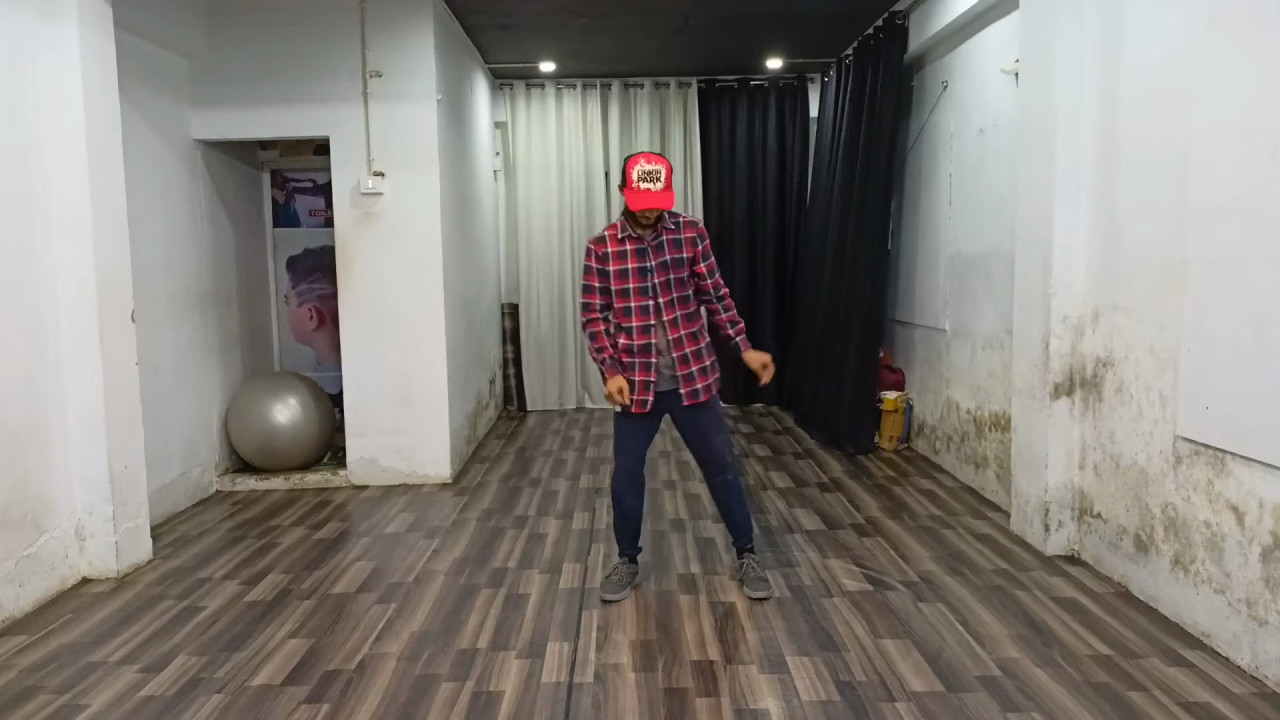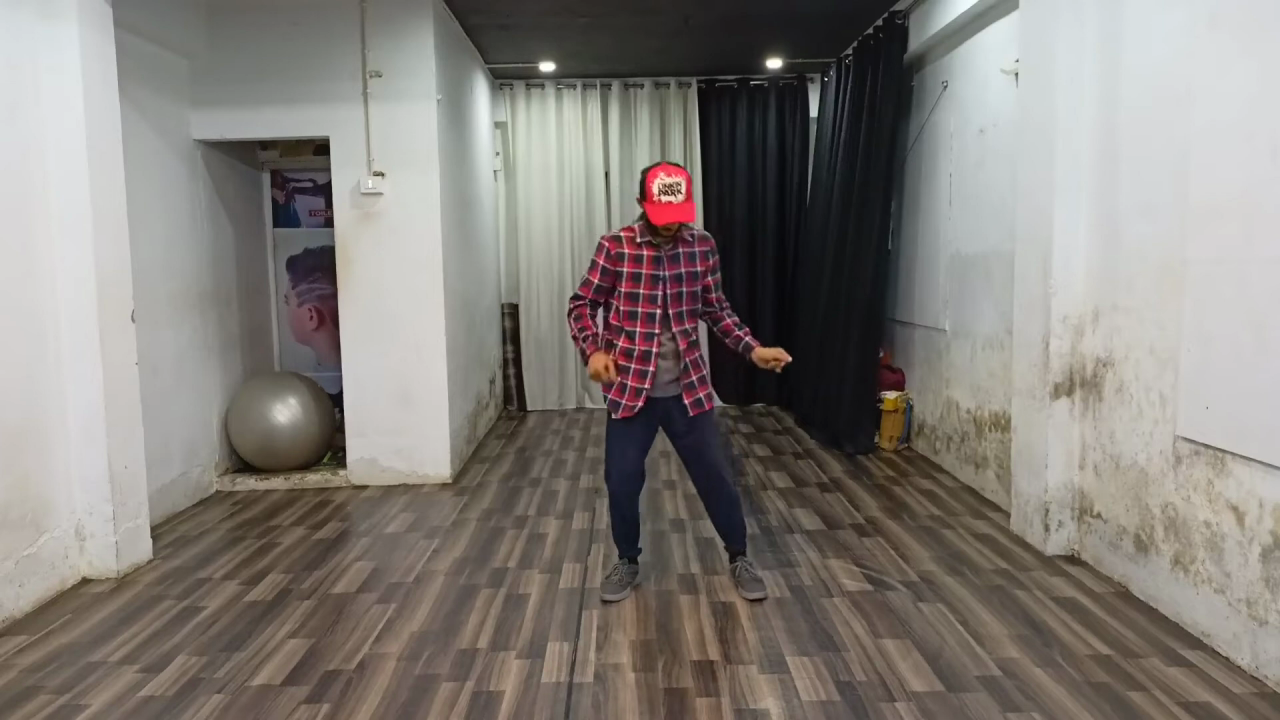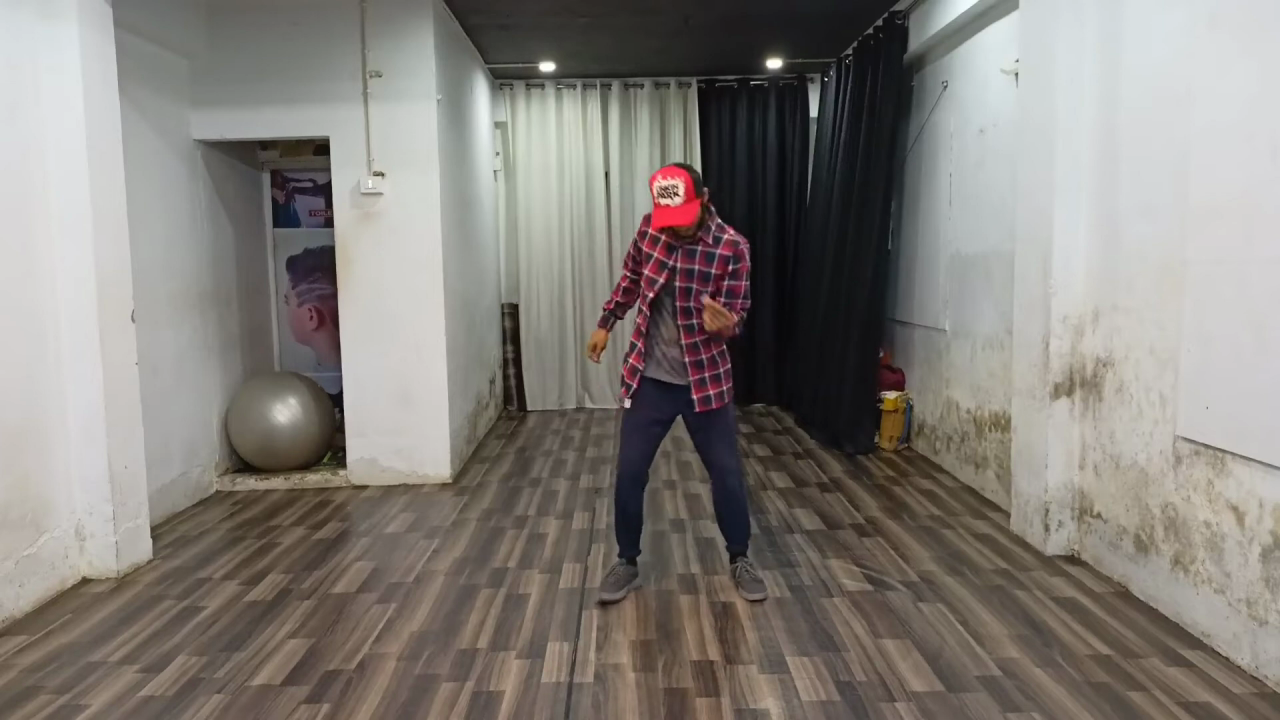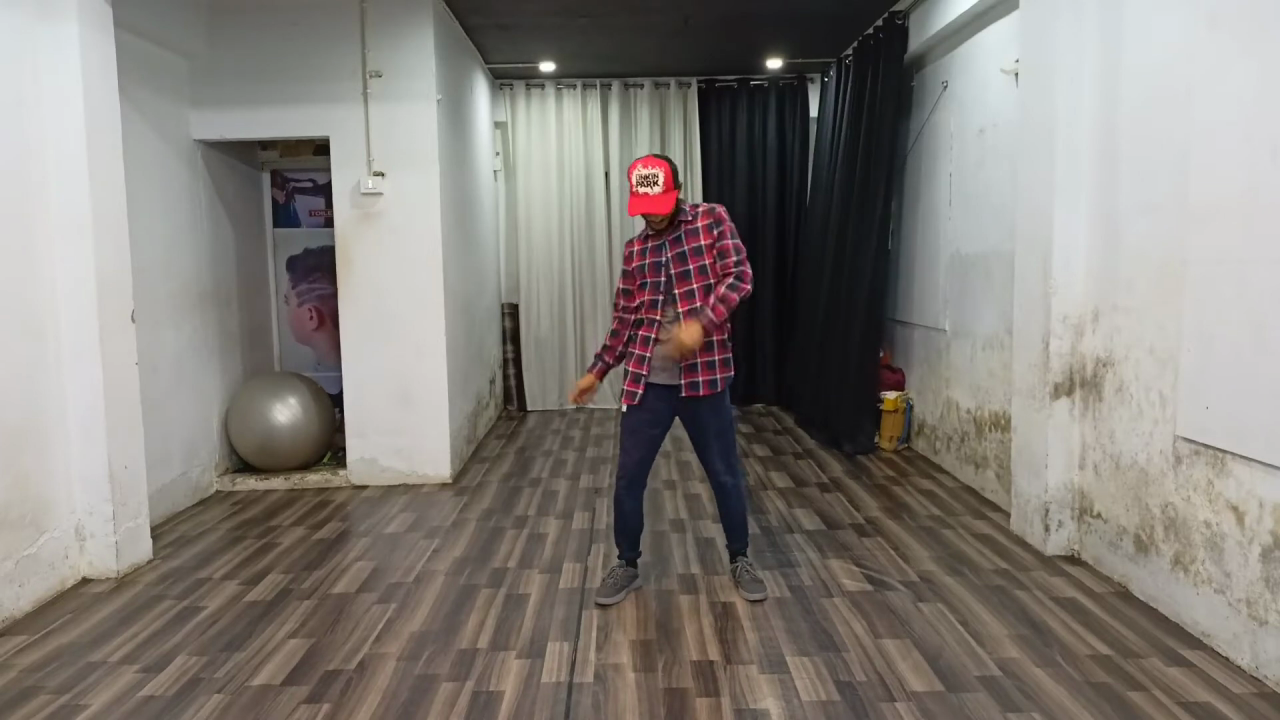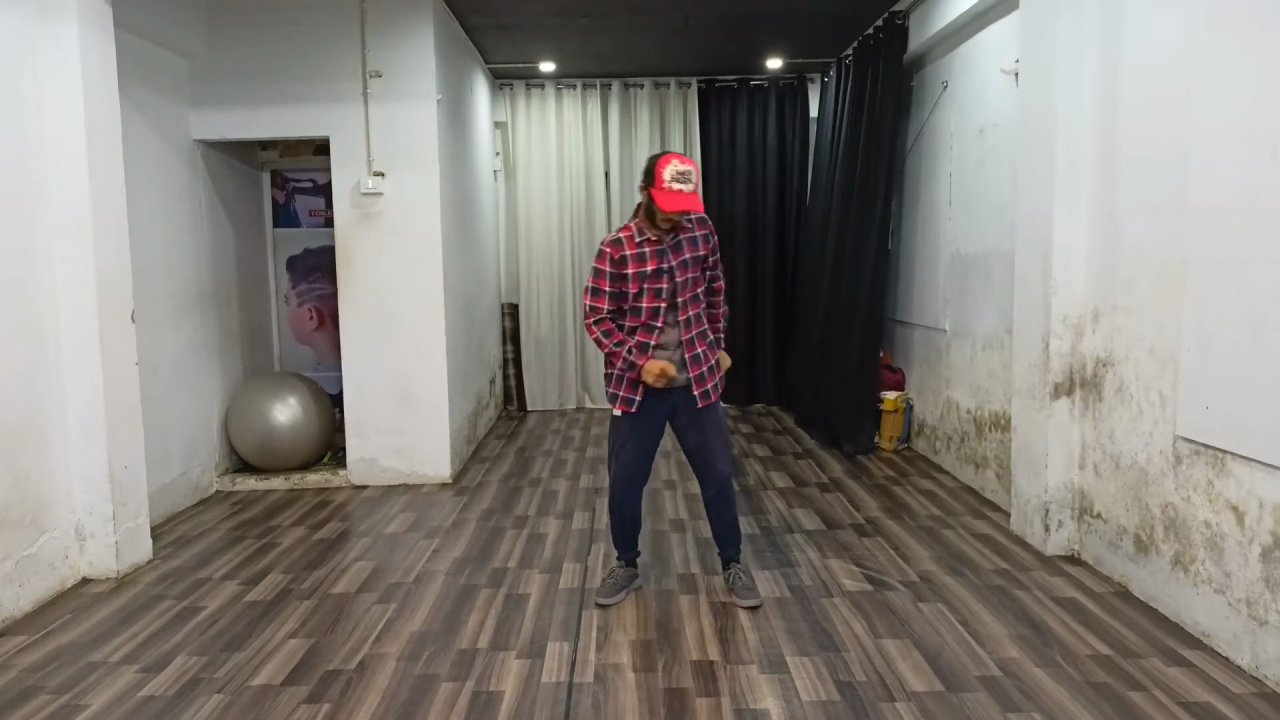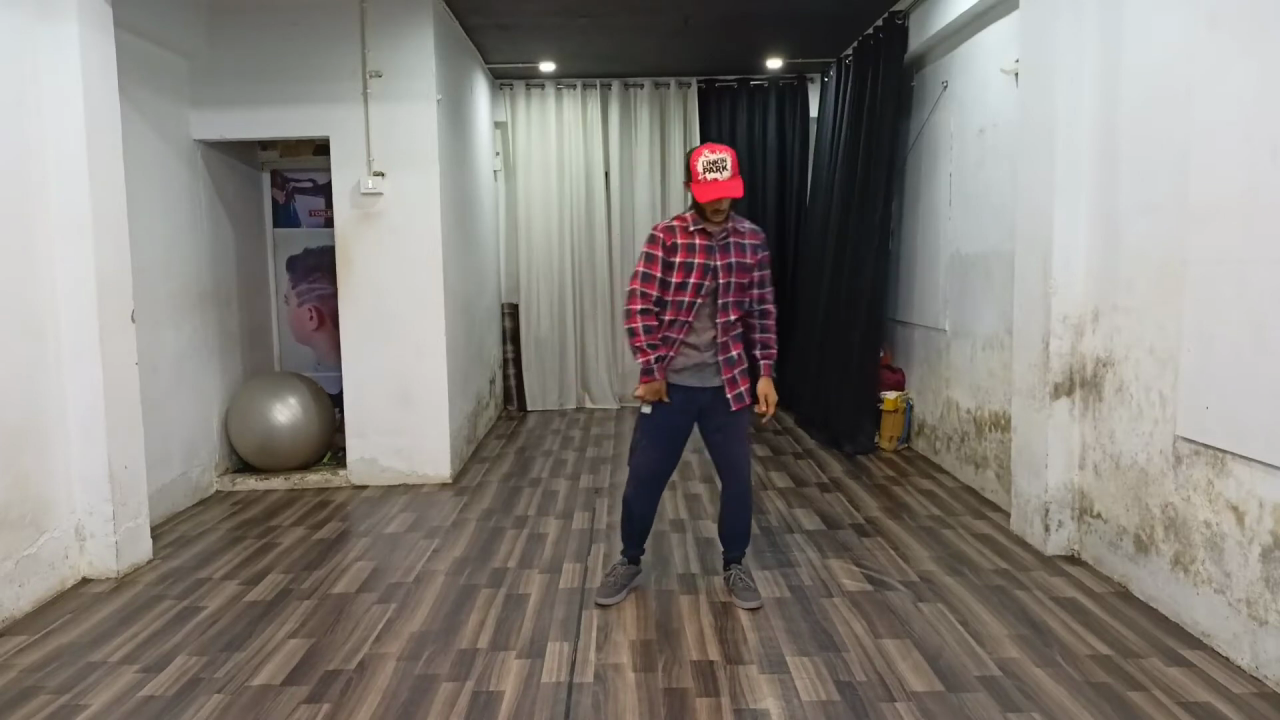
dt=0.5s
person 1, frame 1
left shoulder: (690, 232)
right shoulder: (602, 247)
left elbow: (715, 297)
right elbow: (594, 316)
left wrist: (745, 348)
right wrist: (610, 371)
left hip: (692, 376)
right hip: (635, 382)
left knee: (721, 467)
right knee: (626, 474)
left ankle: (746, 555)
right ankle: (627, 561)
person 1, frame 2
left shoulder: (702, 246)
right shoulder: (616, 246)
left elbow: (717, 310)
right elbow: (581, 304)
left wrist: (753, 349)
right wrist: (592, 350)
left hip: (688, 386)
right hip: (630, 386)
left knee: (717, 474)
right knee: (623, 479)
left ankle: (738, 557)
right ankle: (627, 561)
person 1, frame 3
left shoulder: (732, 247)
right shoulder: (650, 228)
left elbow: (735, 313)
right elbow: (631, 276)
left wrist: (723, 323)
right wrist: (605, 324)
left hip: (706, 379)
right hip: (648, 377)
left knee: (727, 473)
right knee: (629, 472)
left ankle: (739, 559)
right ankle: (627, 562)
person 1, frame 4
left shoulder: (712, 219)
right shoulder: (635, 248)
left elbow: (739, 278)
right elbow: (626, 318)
left wrist: (700, 323)
right wrist: (596, 372)
left hip: (704, 374)
right hip: (646, 380)
left knee: (726, 473)
right knee: (629, 476)
left ankle: (739, 559)
right ankle: (627, 565)
person 1, frame 5
left shoulder: (701, 230)
right shoulder: (615, 248)
right elbow: (597, 318)
left wrist: (717, 346)
right wrist: (640, 363)
left hip: (696, 377)
right hip: (637, 383)
left knee: (718, 474)
right knee: (625, 480)
left ankle: (732, 563)
right ankle: (626, 565)
person 1, frame 6
left shoulder: (752, 240)
right shoulder: (667, 237)
left elbow: (762, 311)
right elbow: (640, 307)
left wrist: (765, 374)
right wrist: (652, 373)
left hip: (728, 381)
right hip: (670, 382)
left knee: (738, 477)
right knee: (645, 477)
left ankle: (734, 565)
right ankle: (628, 564)
